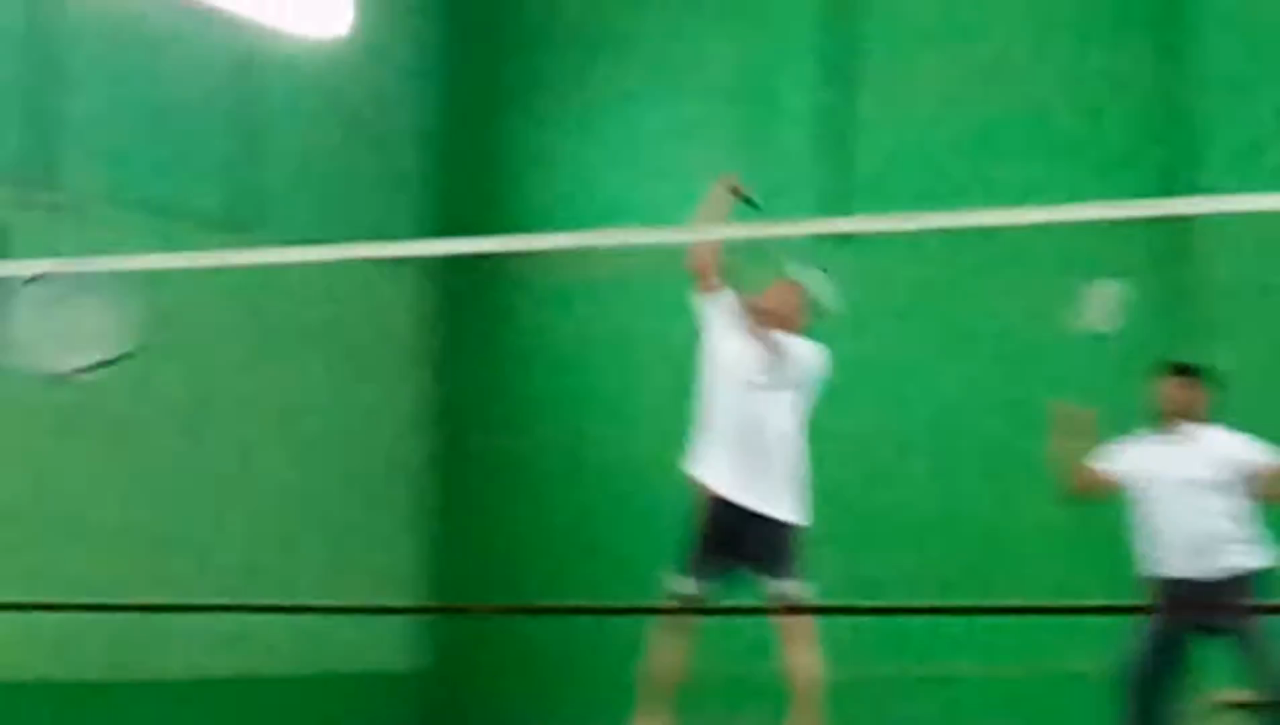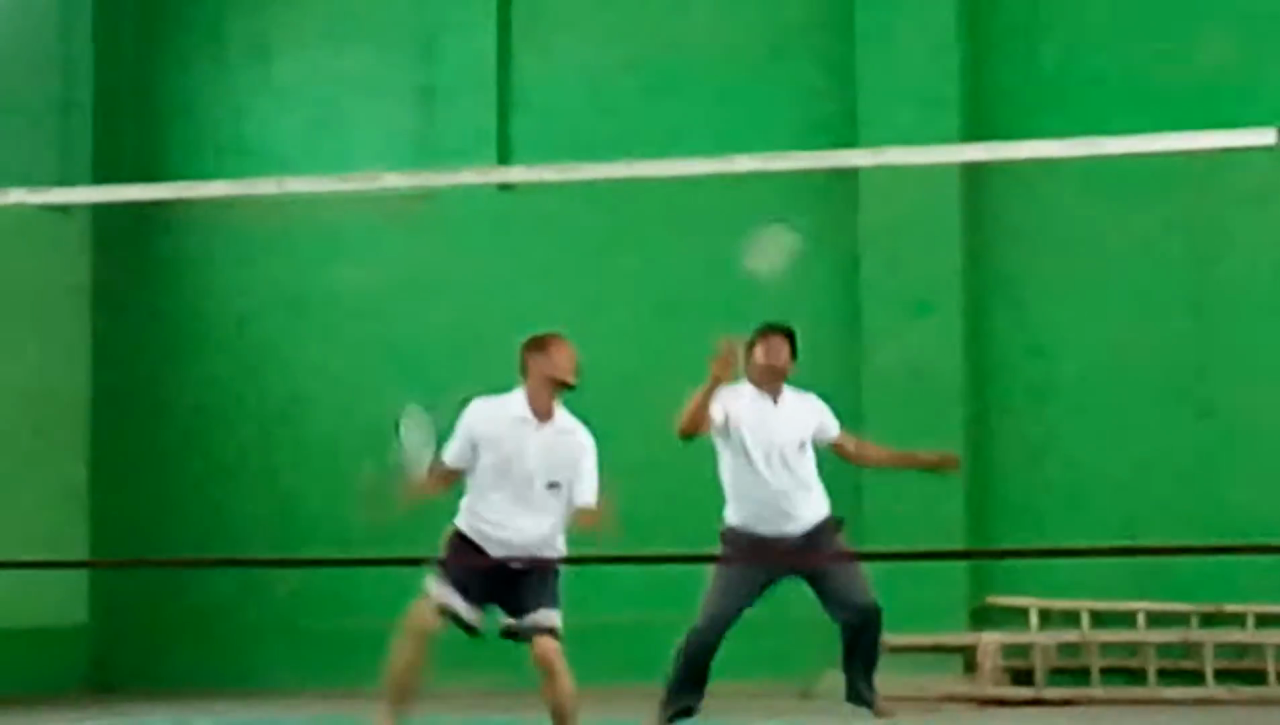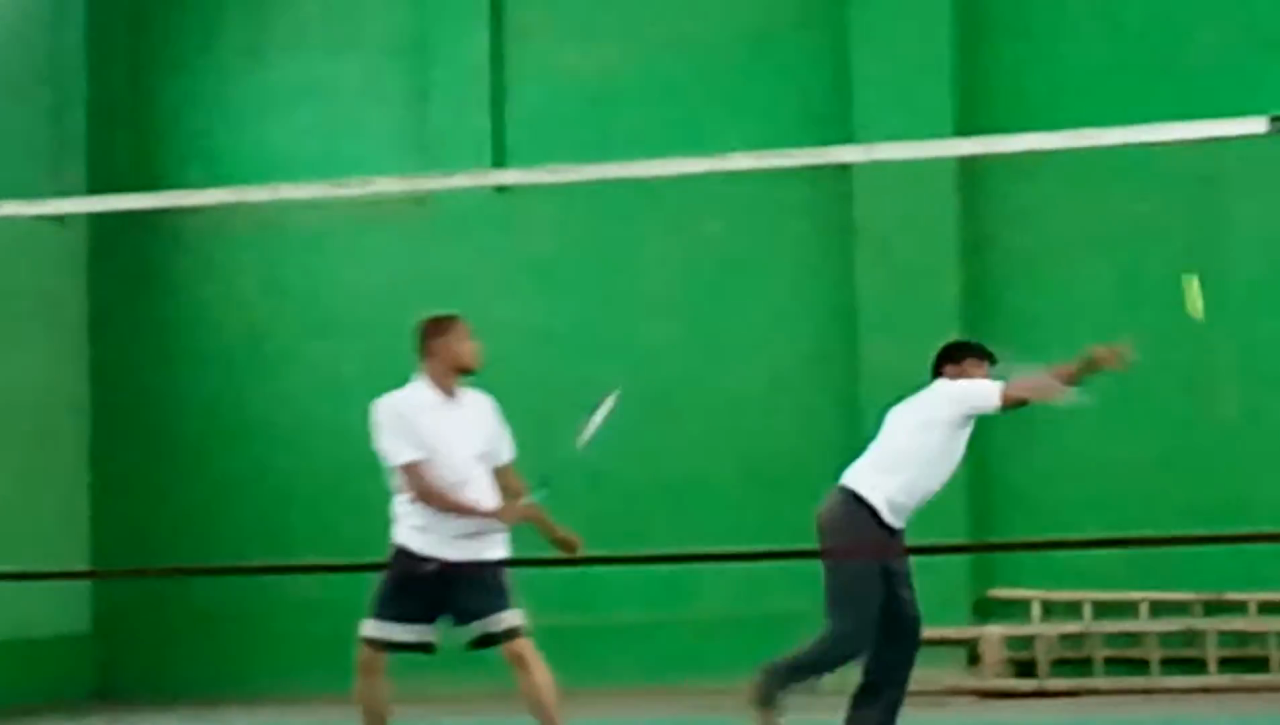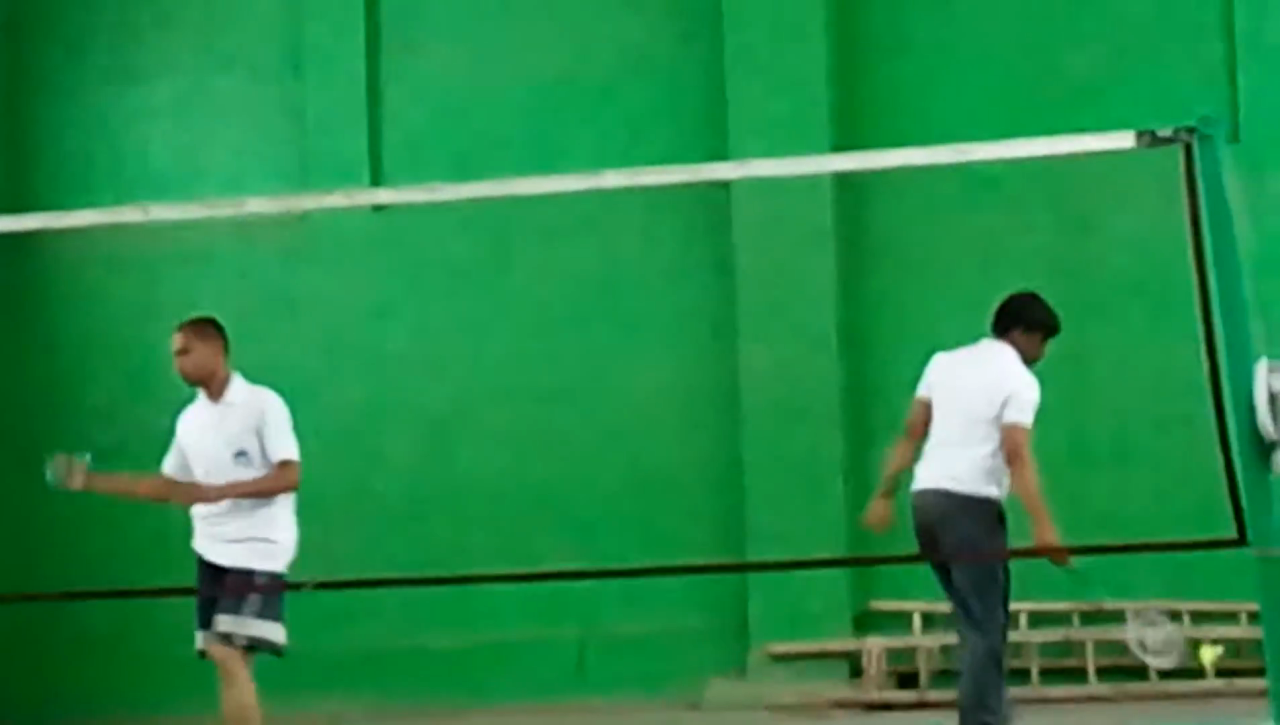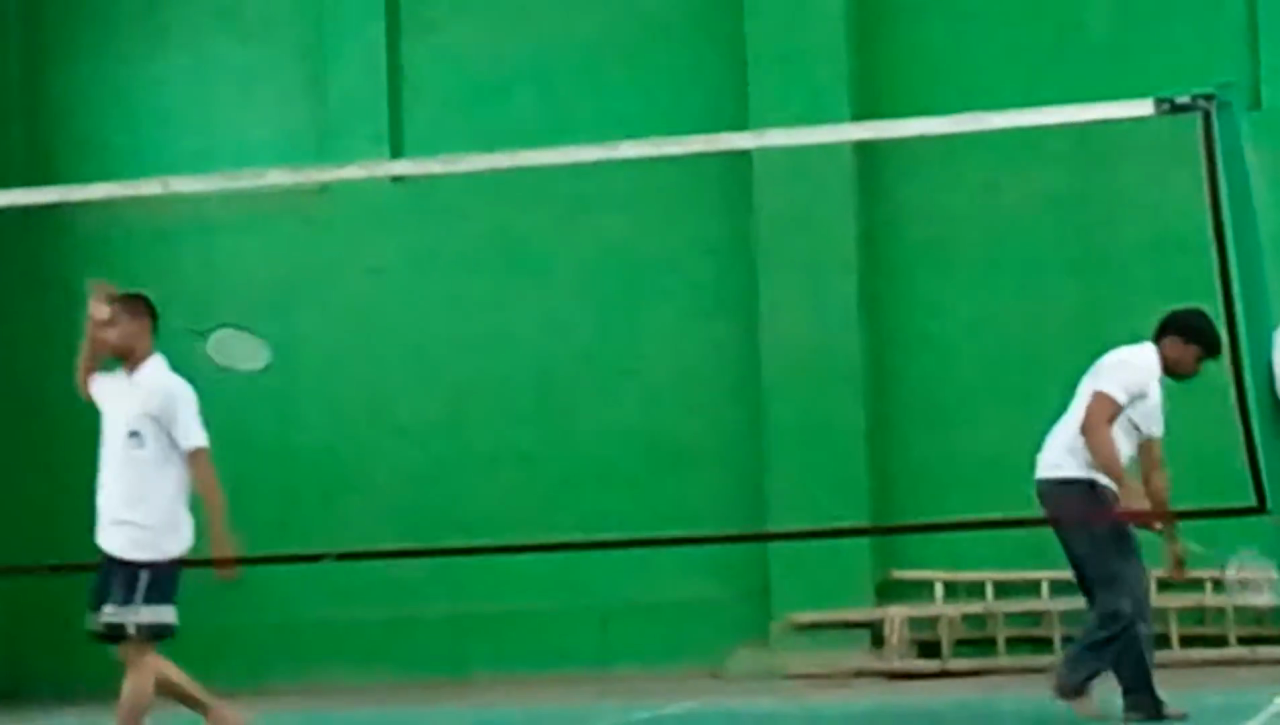
dt=0.5s
person 1, frame 1
left shoulder: (808, 356)
right shoulder: (724, 325)
left elbow: (779, 352)
right elbow: (700, 259)
right wrist: (720, 197)
left hip: (774, 504)
right hip: (720, 496)
left knee: (793, 623)
right knee: (678, 614)
person 1, frame 2
left shoulder: (577, 439)
right shoulder: (484, 414)
left elbow: (585, 514)
right elbow: (446, 475)
left wrist: (597, 523)
right wrist: (416, 487)
left hip: (536, 557)
right hip: (474, 541)
left knee: (547, 655)
right knee: (421, 623)
person 1, frame 3
left shoulder: (484, 408)
right shoulder: (393, 408)
left elbow: (506, 478)
right elbow: (421, 487)
left wrist: (551, 529)
right wrist: (489, 514)
left hip: (480, 555)
right hip: (418, 555)
left knee: (521, 652)
right knee: (370, 657)
person 1, frame 4
left shoulder: (264, 404)
right shoulder: (189, 419)
left elbow: (290, 476)
right elbow: (167, 487)
left wrist: (219, 491)
right wrist: (91, 480)
left hip: (257, 555)
right hip: (212, 556)
left knee: (227, 657)
right knee: (226, 664)
person 1, frame 5
left shoulder: (170, 389)
right shoulder: (120, 385)
left elbow: (200, 463)
right elbow: (84, 383)
left wrist: (222, 535)
right wrist: (93, 322)
left hip: (150, 544)
right hip: (116, 539)
left knee: (136, 653)
right knee: (131, 650)
person 2, frame 1
left shoulder: (1229, 445)
right shoulder: (1133, 453)
right elbow: (1080, 485)
right wrist: (1067, 434)
left hip: (1233, 581)
right hip: (1175, 588)
right knee: (1146, 681)
person 2, frame 2
left shoulder: (809, 407)
right shoulder: (726, 400)
left elbow: (855, 450)
right elbow: (687, 429)
left wrist: (920, 461)
right wrist: (715, 381)
left hip: (812, 533)
right hip: (750, 540)
left knee: (862, 609)
right knee: (708, 629)
left ankle: (862, 688)
person 2, frame 3
left shoulder: (915, 409)
right shoulder: (960, 393)
right elbow: (1031, 390)
right wrist: (1090, 363)
left hip: (880, 526)
right hip: (856, 520)
left knee: (904, 628)
right knee: (851, 635)
right ankle: (774, 681)
person 2, frame 4
left shoulder: (943, 363)
right shoulder: (1018, 380)
left elbow: (911, 436)
right elbow: (1017, 456)
left wrist: (883, 495)
right wrist: (1044, 528)
left hip: (927, 500)
right hip: (970, 506)
left knee: (977, 623)
right knee: (985, 629)
person 2, frame 5
left shoulder: (1152, 387)
right shoulder: (1131, 366)
left elbow: (1152, 468)
right elbow: (1092, 425)
left wrist: (1171, 534)
right wrist: (1127, 491)
left hip: (1078, 483)
right hip: (1071, 481)
left knee: (1119, 592)
right knee: (1127, 591)
right ankle: (1073, 679)
